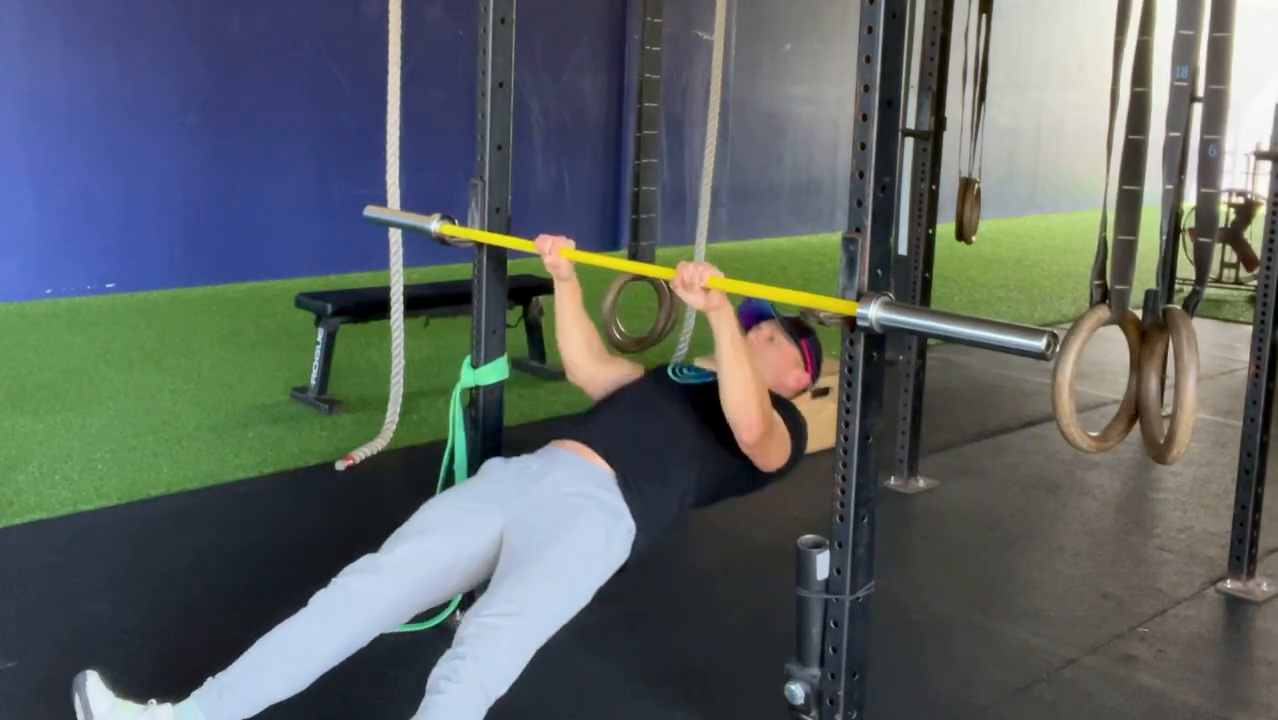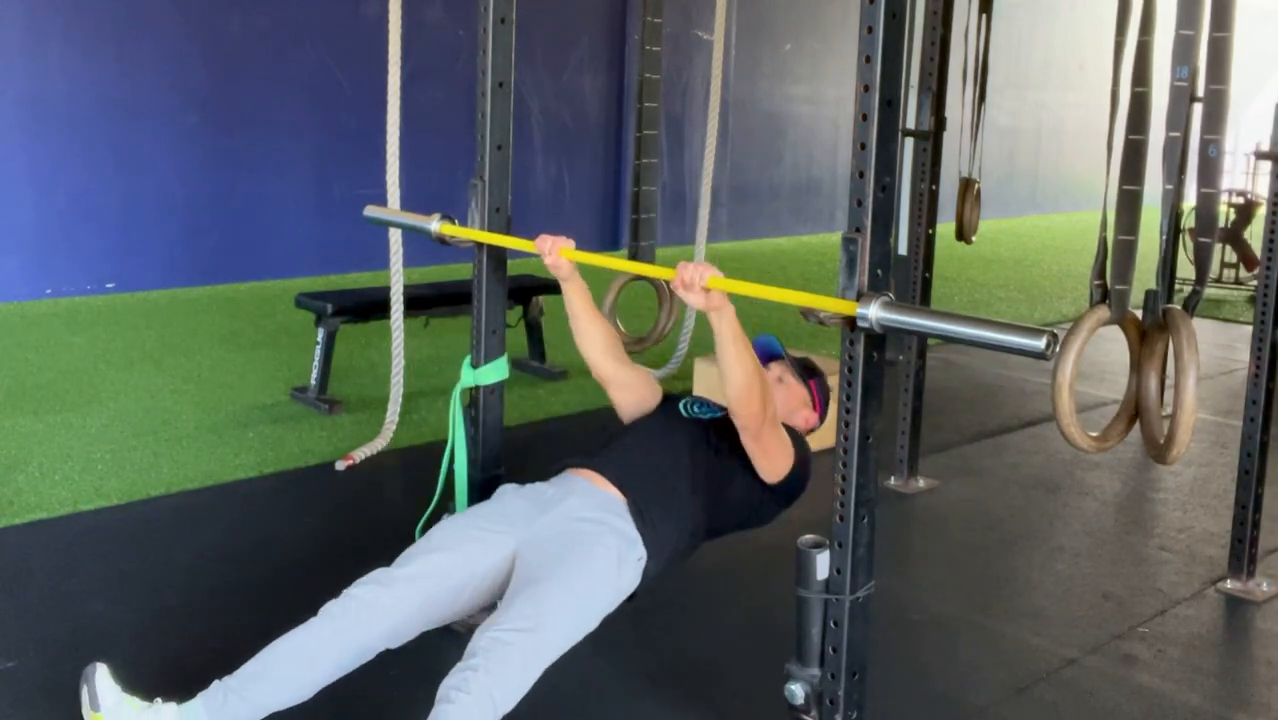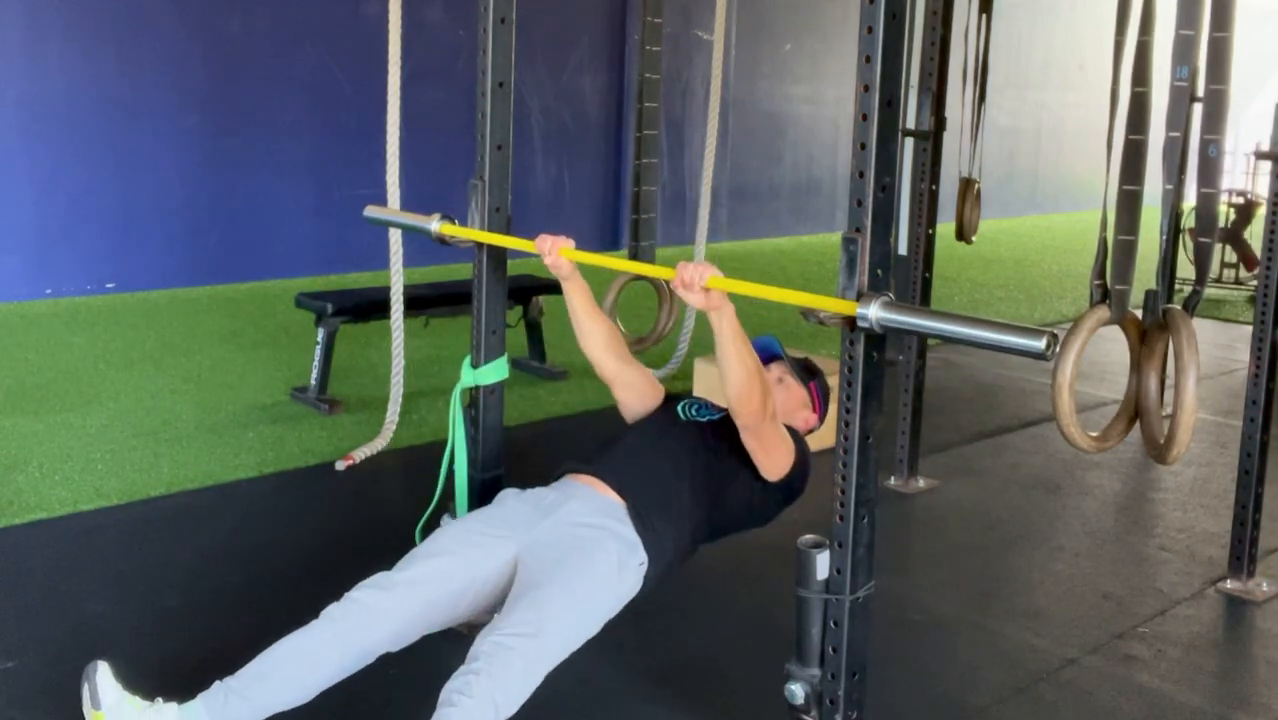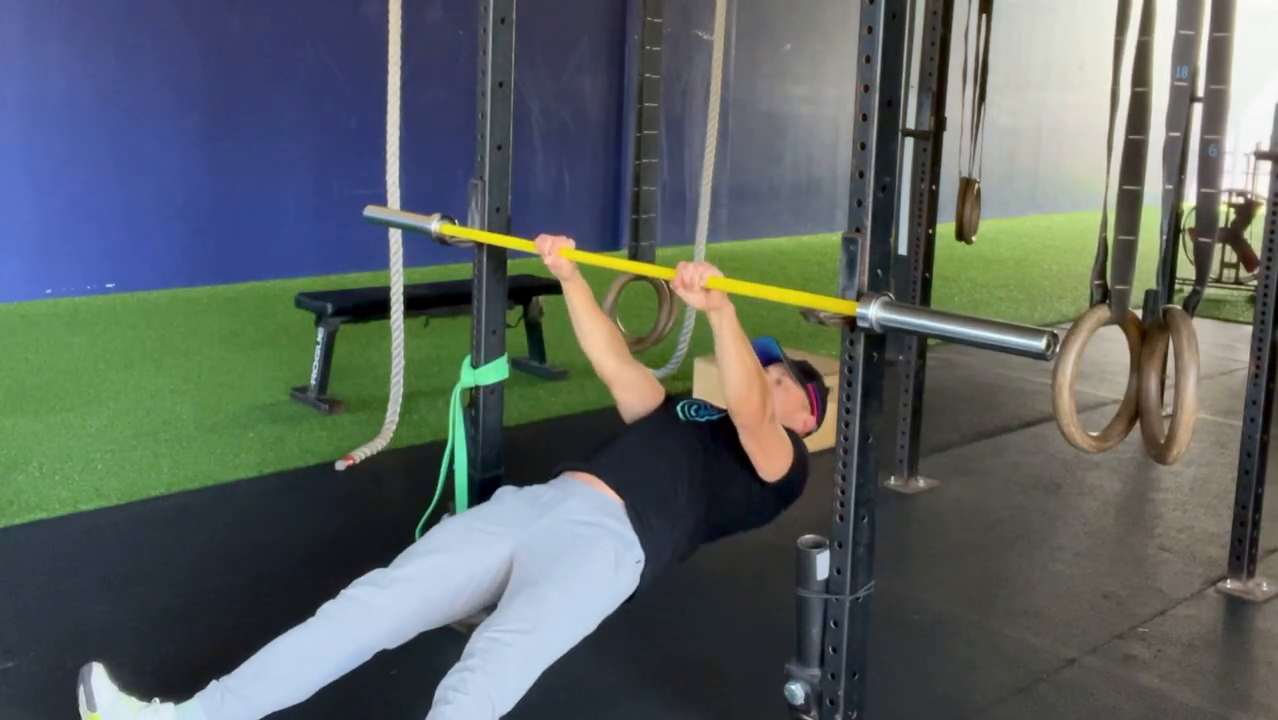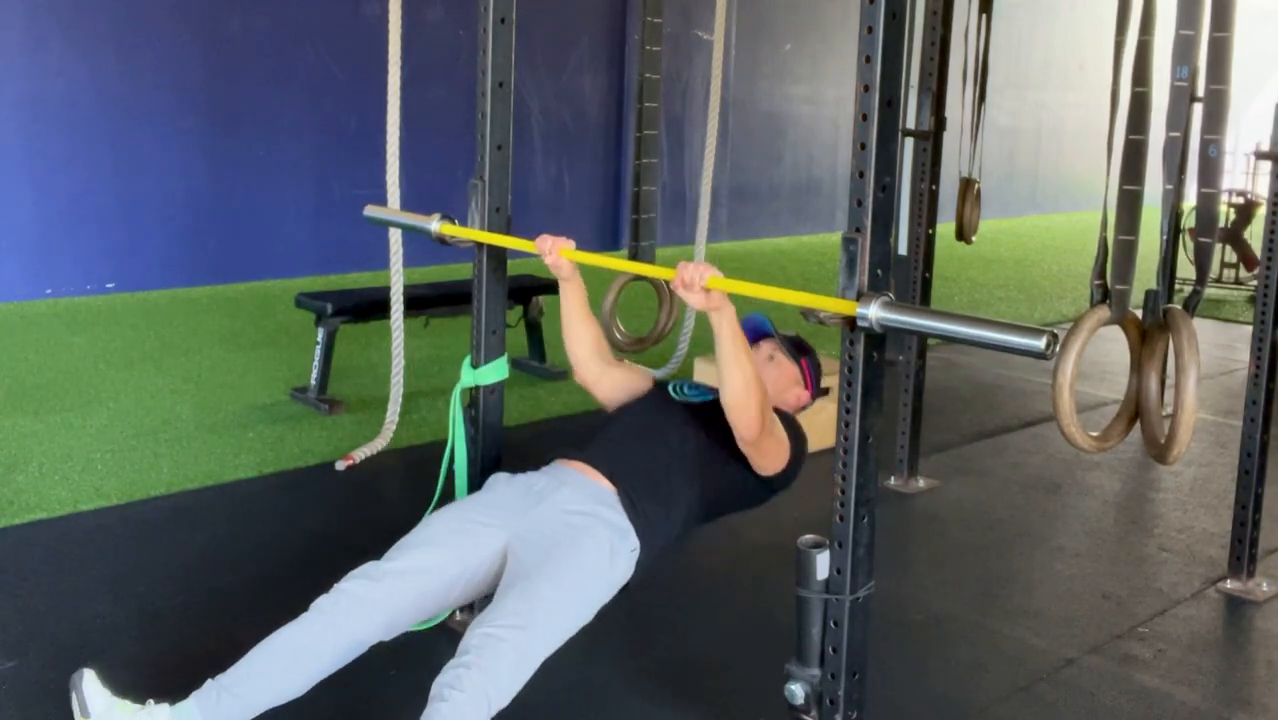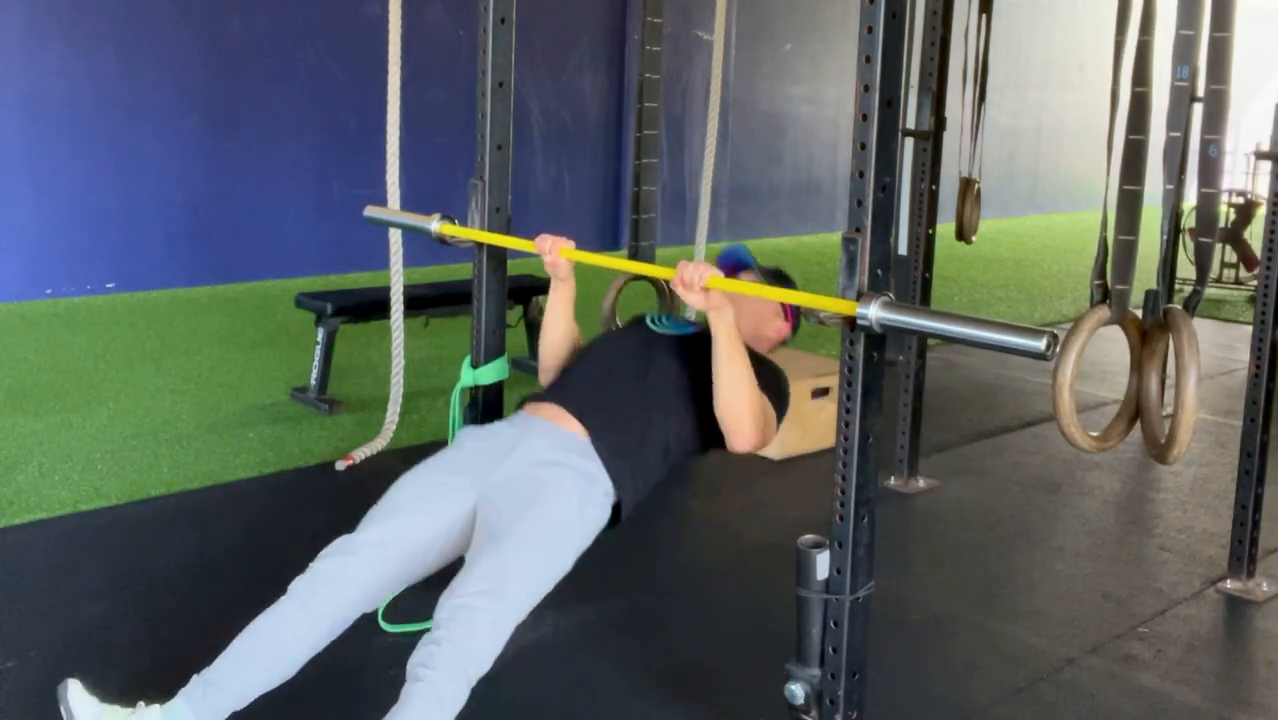
dt=0.2s
person 1, frame 1
left shoulder: (780, 434)
right shoulder: (679, 379)
left elbow: (751, 426)
right elbow: (584, 364)
left wrist: (720, 312)
right wrist: (564, 274)
left hip: (596, 510)
right hip: (521, 474)
left knee: (487, 644)
right knee: (369, 588)
person 1, frame 2
left shoulder: (778, 465)
right shoulder: (680, 411)
left elbow: (752, 414)
right elbow: (608, 363)
left wrist: (719, 311)
right wrist: (567, 273)
left hip: (607, 537)
right hip: (531, 502)
right knee: (378, 602)
person 1, frame 3
left shoulder: (778, 464)
right shoulder: (682, 413)
left elbow: (751, 411)
right elbow: (611, 359)
left wrist: (719, 310)
right wrist: (567, 273)
left hip: (607, 542)
right hip: (533, 507)
right knee: (379, 604)
person 1, frame 4
left shoulder: (776, 464)
right shoulder: (683, 413)
left elbow: (752, 412)
right elbow: (611, 361)
left wrist: (718, 310)
right wrist: (568, 274)
left hip: (605, 540)
right hip: (531, 505)
right knee: (374, 603)
person 1, frame 5
left shoulder: (776, 448)
right shoulder: (679, 395)
left elbow: (749, 433)
right elbow: (592, 368)
left wrist: (720, 314)
right wrist: (568, 277)
left hip: (598, 528)
right hip: (524, 491)
left knee: (489, 658)
right knee: (370, 595)
person 1, frame 6
left shoulder: (758, 376)
right shoulder: (661, 326)
left elbow: (742, 433)
right elbow: (554, 375)
left wrist: (721, 312)
right wrist: (563, 283)
left hip: (571, 476)
right hip: (494, 443)
left knee: (465, 630)
right knee: (344, 573)
